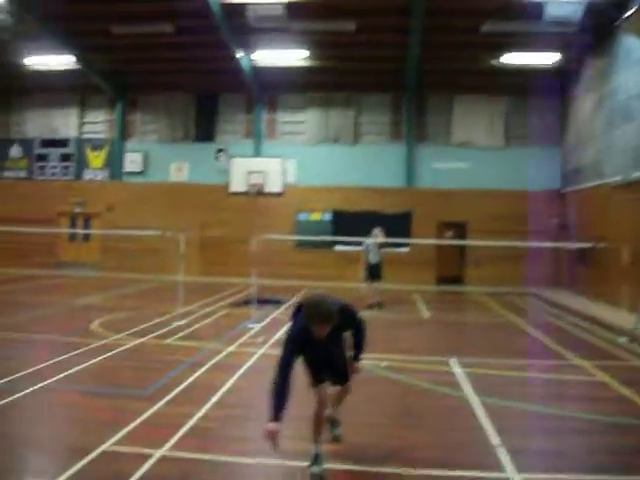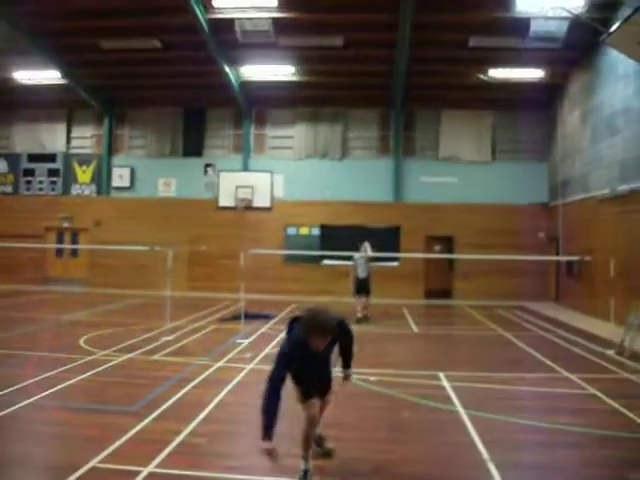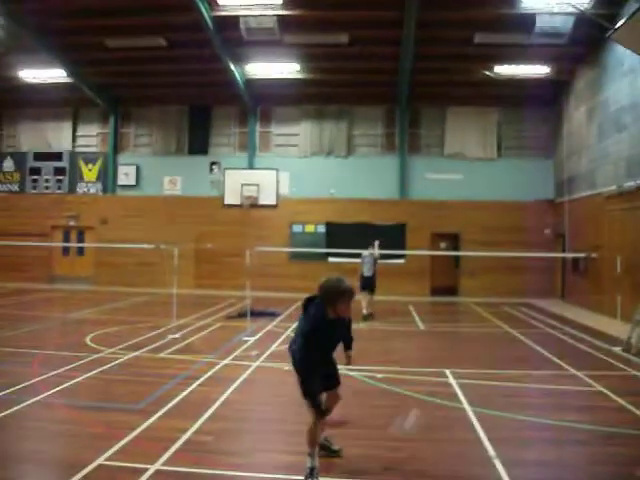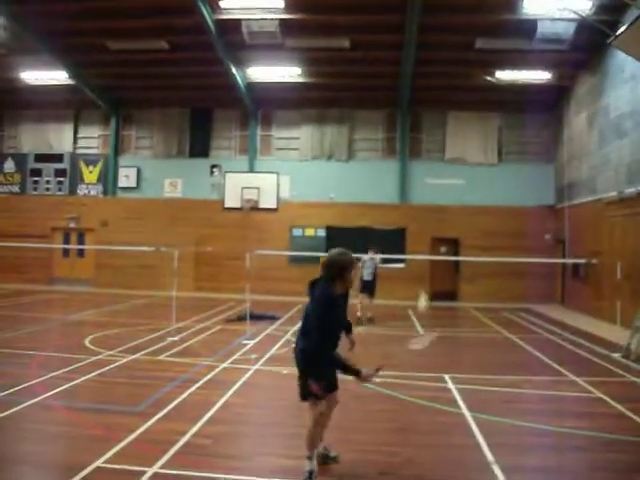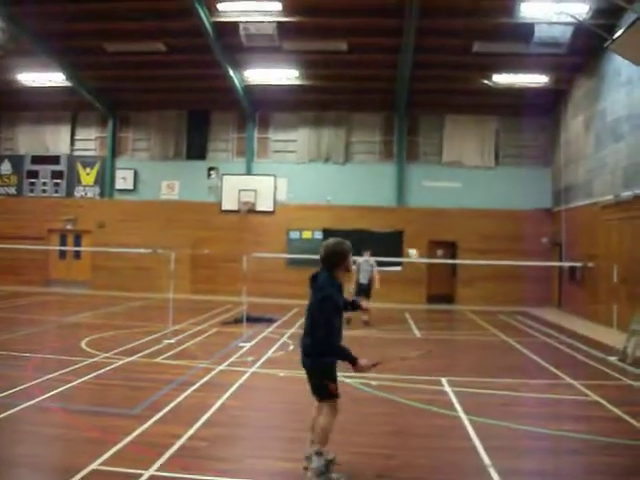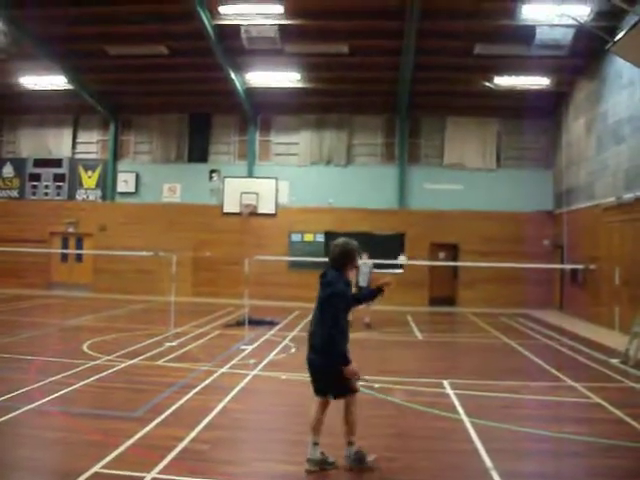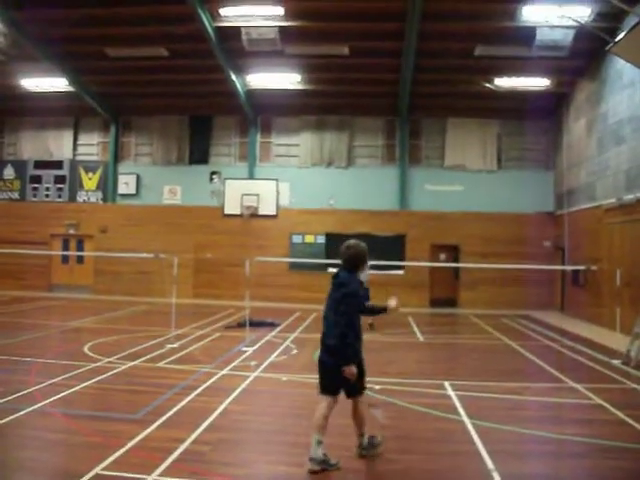
dt=0.2s
person 1, frame 1
left shoulder: (343, 311)
right shoulder: (297, 332)
left elbow: (359, 329)
right elbow: (284, 372)
left wrist: (356, 358)
right wrist: (275, 418)
left hip: (336, 351)
right hip: (314, 357)
left knee: (345, 388)
right knee: (322, 400)
left ankle: (331, 414)
right ankle: (316, 453)
person 1, frame 2
left shoulder: (338, 325)
right shoulder: (291, 347)
left elbow: (347, 339)
right elbow: (273, 389)
left wrist: (347, 366)
right wrist: (267, 436)
left hip: (322, 364)
right hip: (301, 371)
left knee: (324, 400)
right knee: (311, 414)
left ankle: (313, 435)
person 1, frame 3
left shoulder: (342, 311)
right shoulder: (310, 326)
right elbow: (305, 372)
left wrist: (348, 347)
right wrist: (321, 412)
left hip: (325, 355)
right hip: (306, 364)
left knee: (334, 396)
right knee: (318, 412)
left ankle: (320, 438)
person 1, frame 4
left shoulder: (340, 292)
right shoulder: (320, 306)
right elbow: (324, 352)
left wrist: (348, 331)
right wrist: (356, 373)
left hip: (323, 355)
right hip: (311, 359)
left knee: (332, 401)
right knee: (318, 412)
left ankle: (318, 448)
person 1, frame 5
left shoulder: (329, 283)
right shoulder: (326, 292)
right elbow: (329, 337)
left wrist: (355, 305)
right wrist: (354, 360)
left hip: (316, 355)
right hip: (320, 357)
left knee: (324, 403)
right knee: (331, 406)
left ankle: (314, 453)
person 1, frame 6
left shoulder: (334, 281)
right shoulder: (337, 288)
left elbow: (352, 299)
right elbow: (333, 330)
left wrist: (377, 290)
right wrist: (346, 362)
left hip: (316, 354)
right hip: (331, 356)
left knee: (322, 401)
right knee: (350, 399)
left ankle: (314, 455)
right ankle: (352, 453)
person 1, frame 7
left shoulder: (341, 281)
right shoulder: (353, 287)
right elbow: (345, 325)
left wrist: (383, 308)
right wrist: (349, 361)
left hip: (327, 353)
right hip: (345, 356)
left knee: (327, 400)
right knee: (356, 399)
left ankle: (316, 455)
right ankle: (363, 442)
